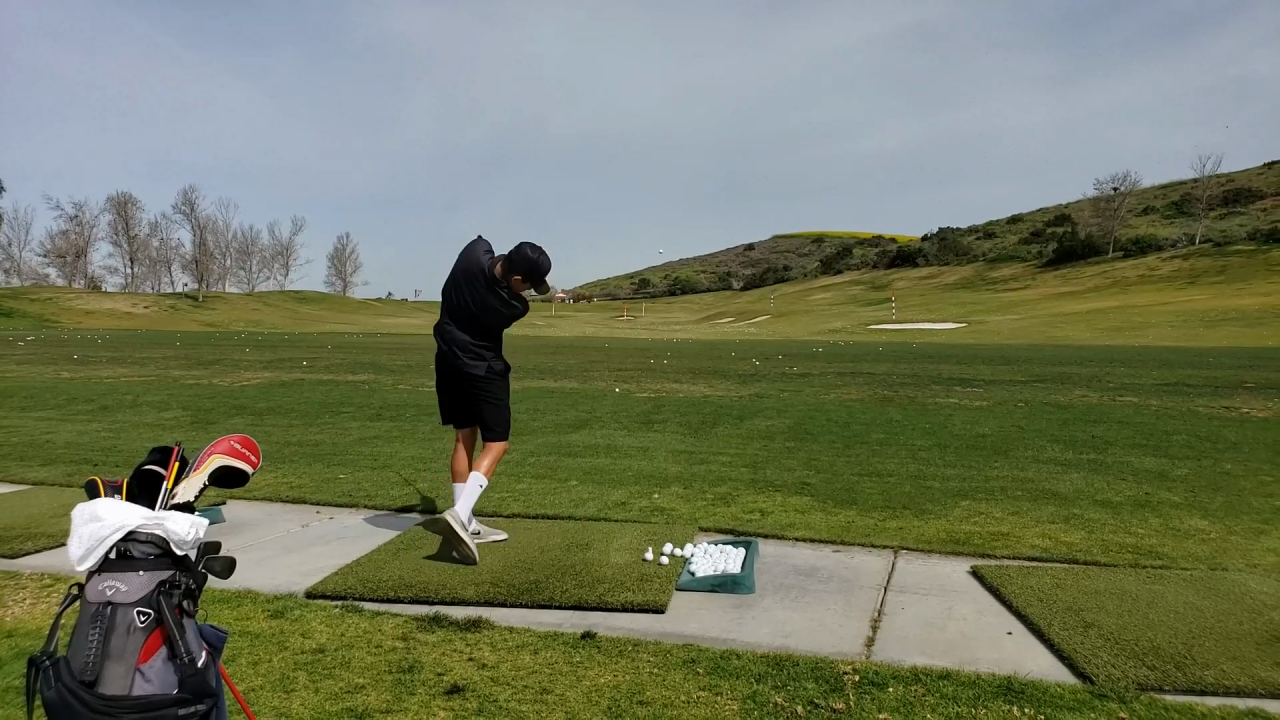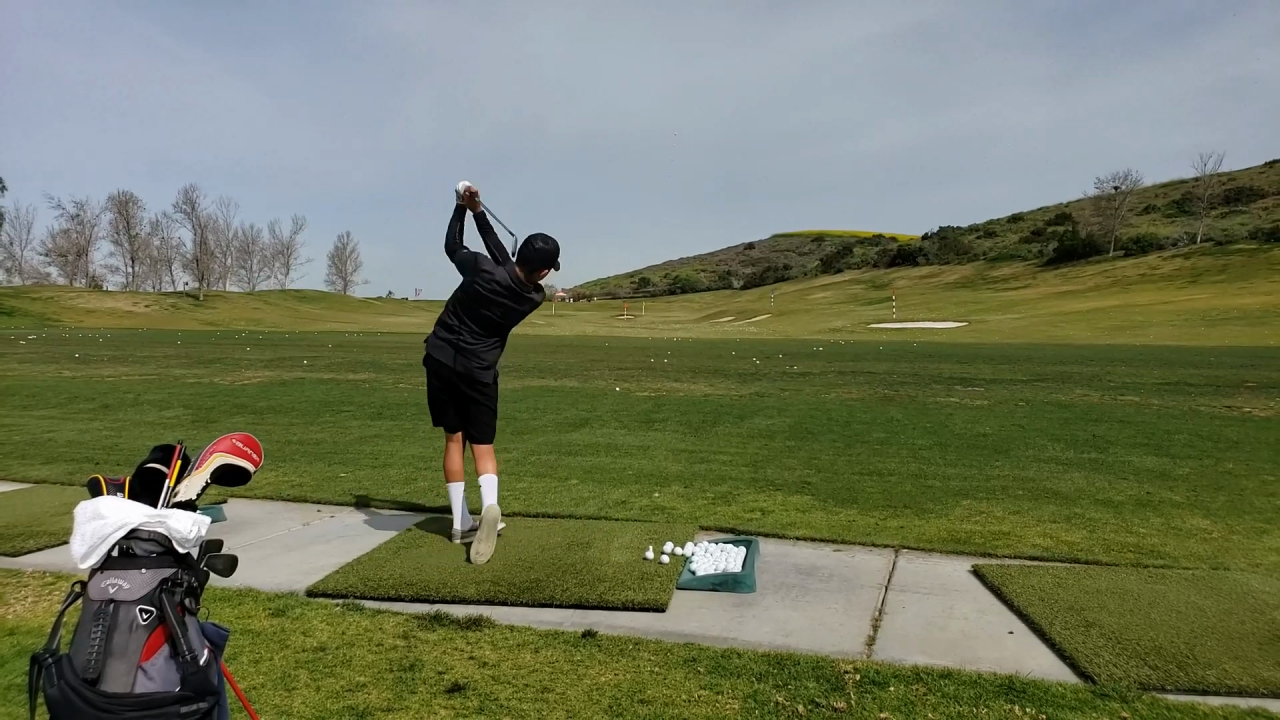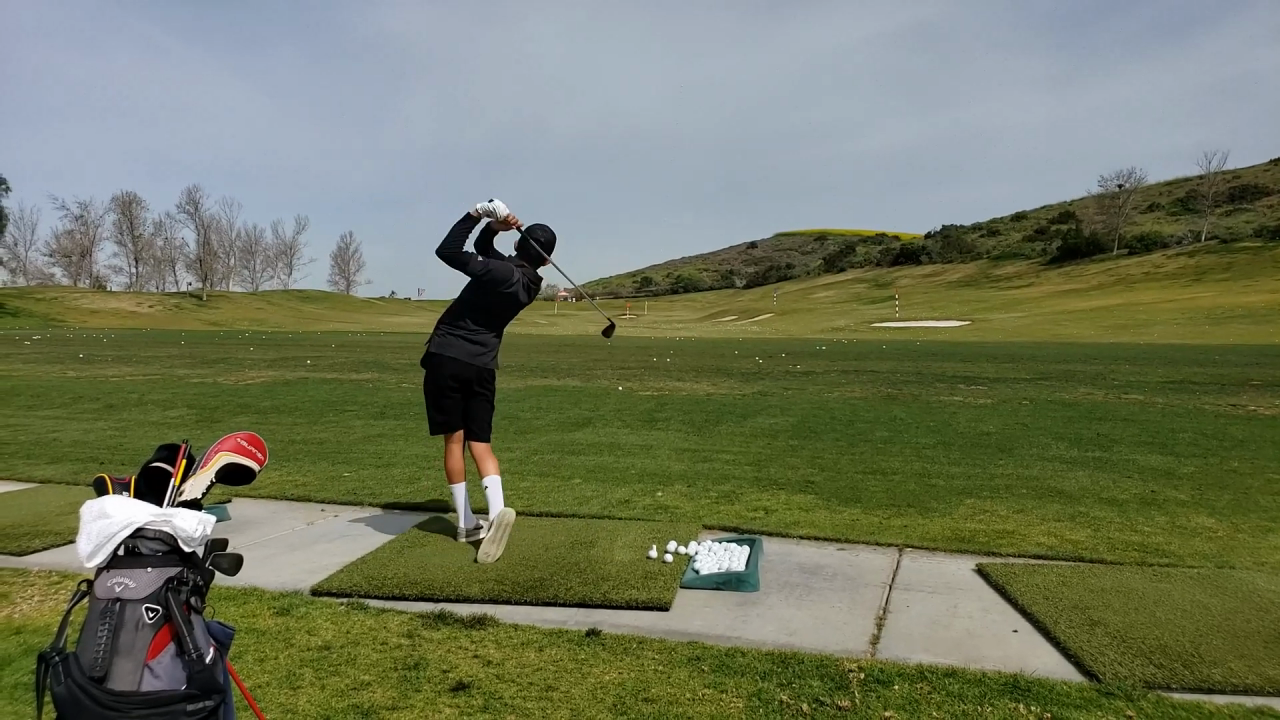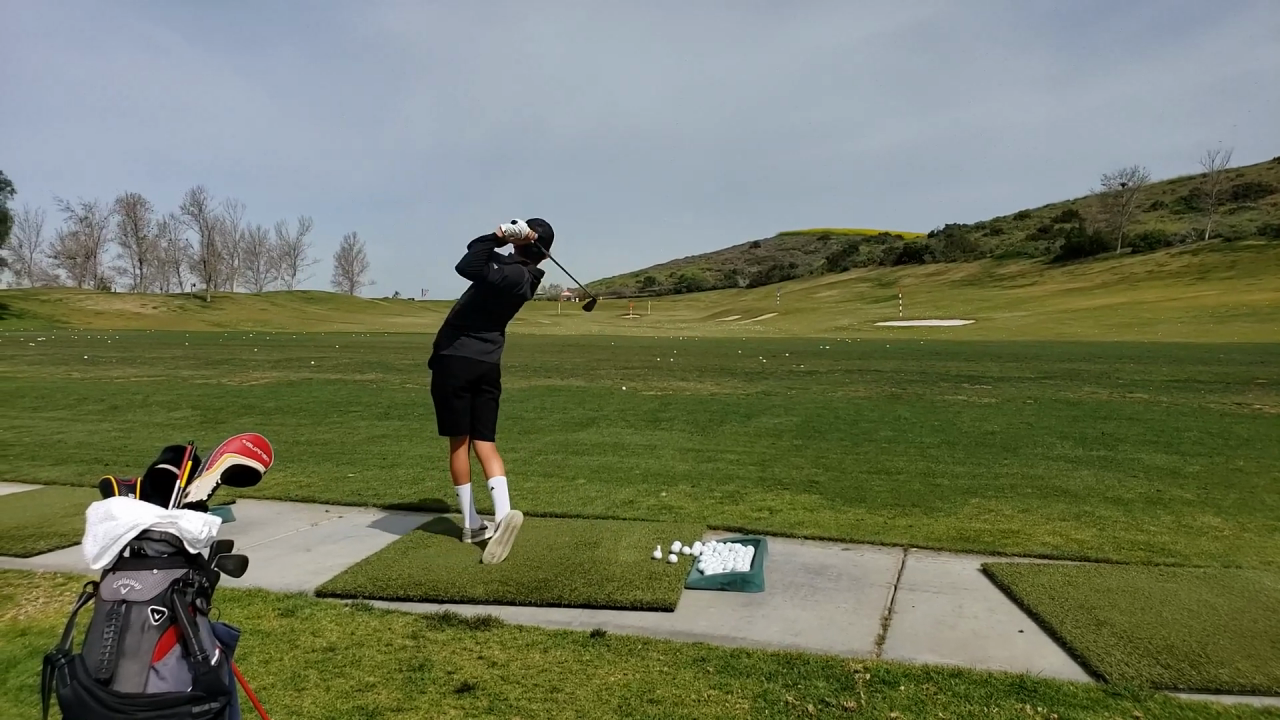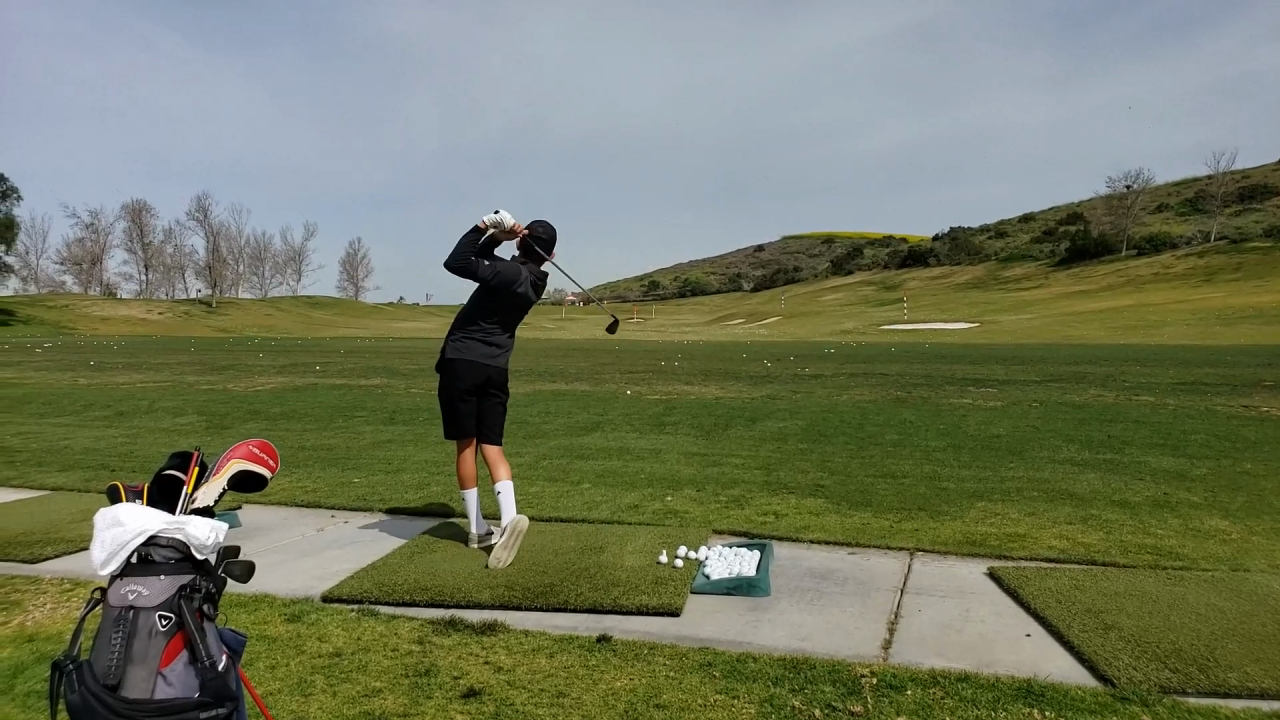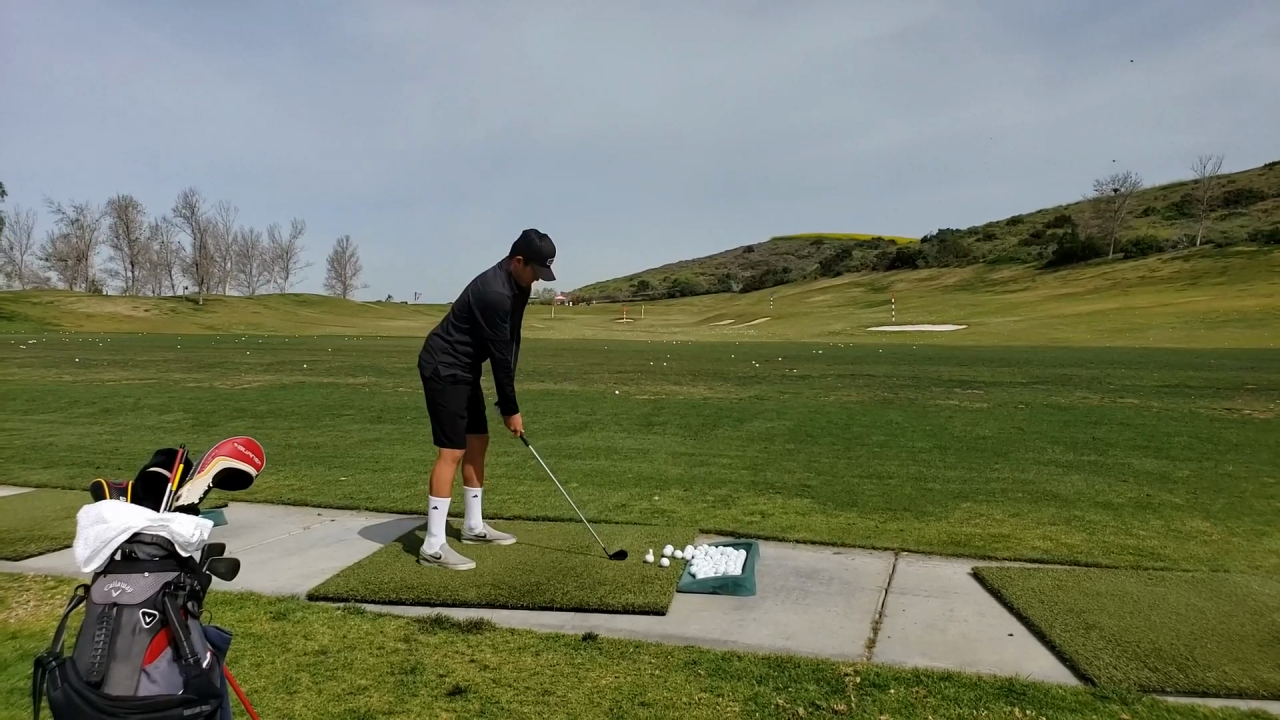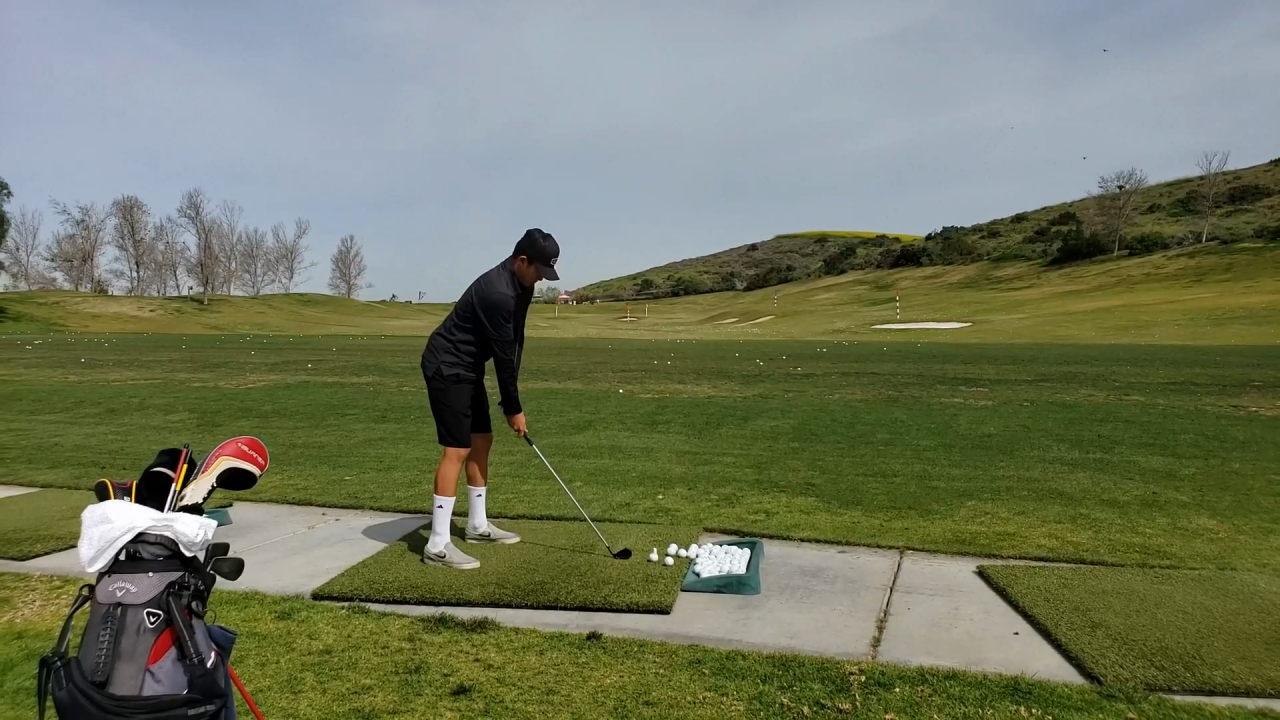
dt=0.2s
person 1, frame 1
left shoulder: (473, 252)
right shoulder: (516, 304)
left hip: (447, 357)
right hip: (483, 370)
left knee: (464, 438)
right knee: (495, 445)
left ankle: (465, 524)
right ankle: (461, 514)
person 1, frame 2
left shoulder: (483, 271)
right shoulder: (535, 297)
left elbow: (452, 245)
right elbow: (502, 263)
left wrist: (465, 203)
right wrist: (479, 213)
left hip: (440, 360)
right hip: (478, 373)
left knee: (454, 439)
right knee: (482, 445)
left ankle: (462, 523)
right ankle: (489, 508)
person 1, frame 3
left shoulder: (502, 273)
right shoulder: (529, 285)
left elbow: (447, 251)
right elbow: (484, 249)
left wrist: (478, 214)
right wrist: (492, 223)
left hip: (446, 358)
right hip: (481, 366)
left knee: (453, 439)
right knee: (480, 442)
left ankle: (466, 522)
right ankle: (497, 511)
person 1, frame 4
left shoulder: (513, 274)
right shoulder: (526, 275)
left elbow: (466, 266)
right elbow: (479, 253)
left wrist: (501, 235)
right wrist: (504, 235)
left hip: (455, 359)
right hip: (487, 364)
left knee: (460, 442)
right knee: (484, 442)
left ankle: (472, 524)
right ankle: (503, 513)
person 1, frame 5
left shoulder: (508, 274)
right shoulder: (533, 280)
left hip: (462, 364)
right hip: (494, 369)
left knee: (468, 445)
right knee: (491, 447)
left ankle: (478, 529)
right ankle: (509, 519)
person 1, frame 6
left shoulder: (517, 286)
right shoulder: (494, 293)
left elbow: (511, 344)
right elbow: (500, 353)
left wrist: (507, 403)
right wrist: (510, 409)
left hip: (464, 369)
right hip: (444, 368)
left knee: (477, 443)
right knee: (452, 451)
left ankle: (474, 525)
right ankle: (433, 545)
person 1, frame 7
left shoulder: (521, 286)
right shoulder: (497, 293)
left elbow: (515, 343)
right elbow: (503, 354)
left wrist: (511, 402)
right wrist: (513, 408)
left hip: (468, 368)
right hip: (447, 367)
left knee: (481, 442)
right knee: (457, 450)
left ankle: (477, 525)
right ankle: (438, 544)
